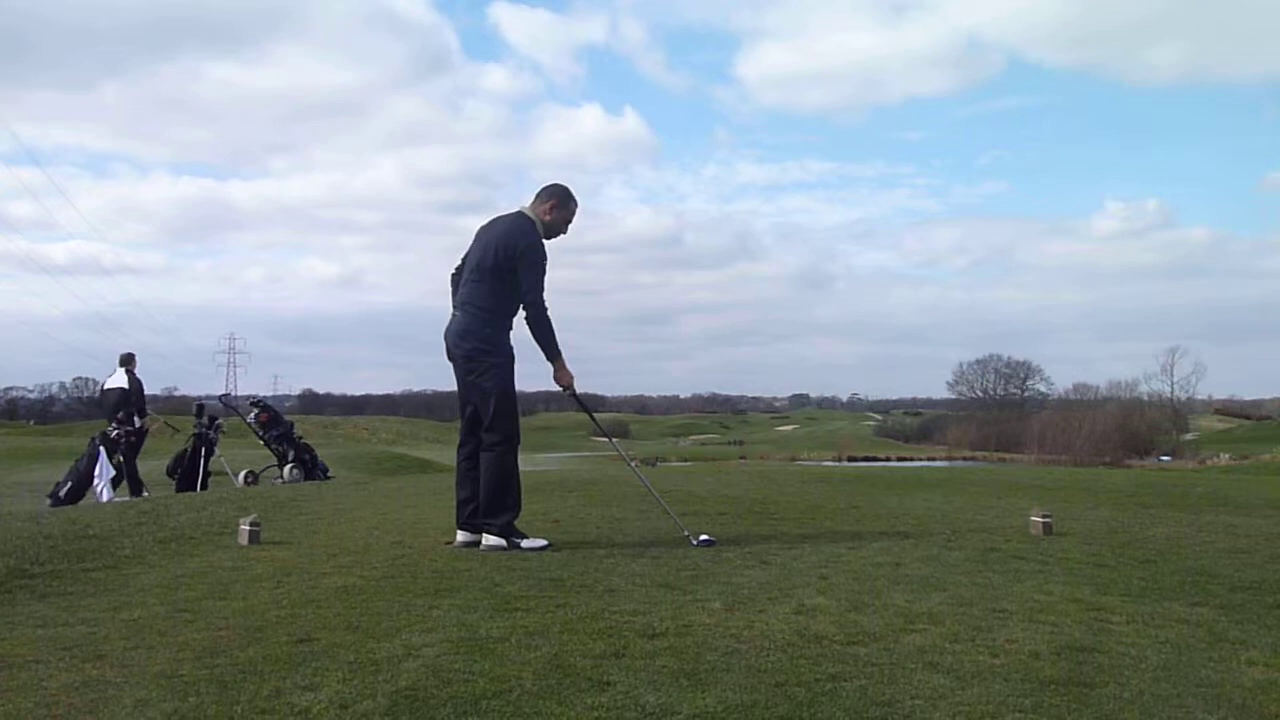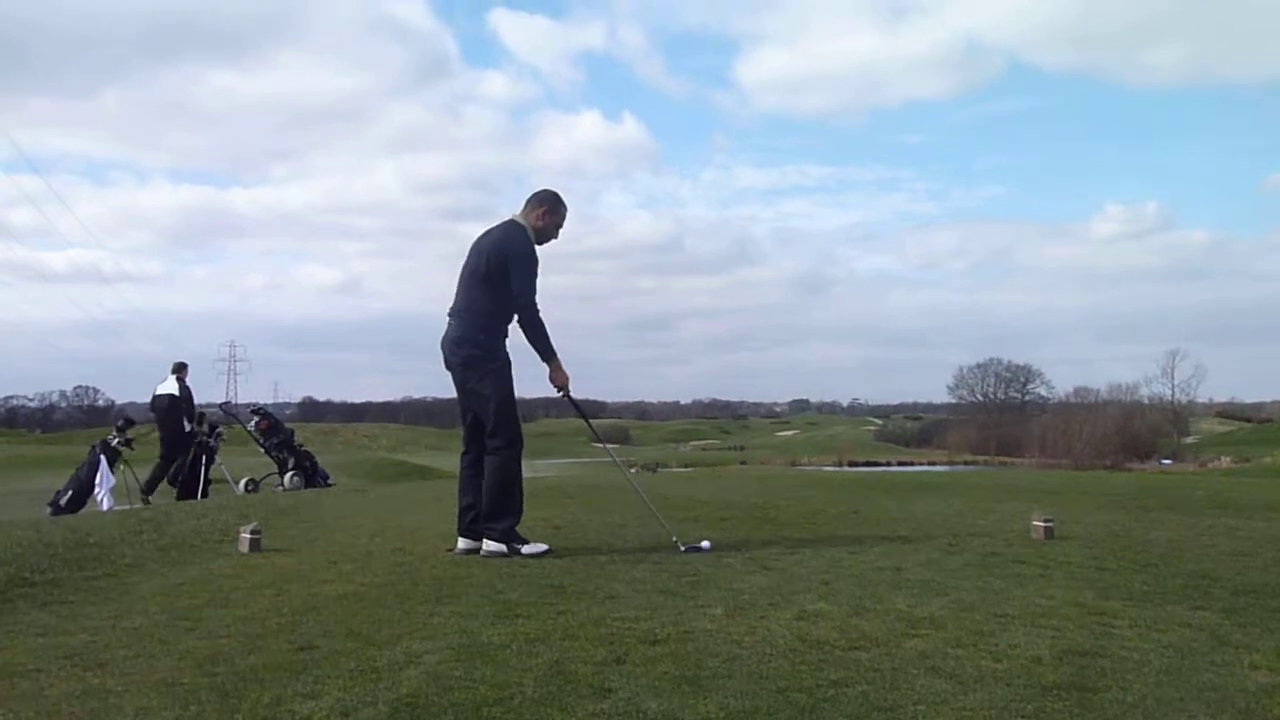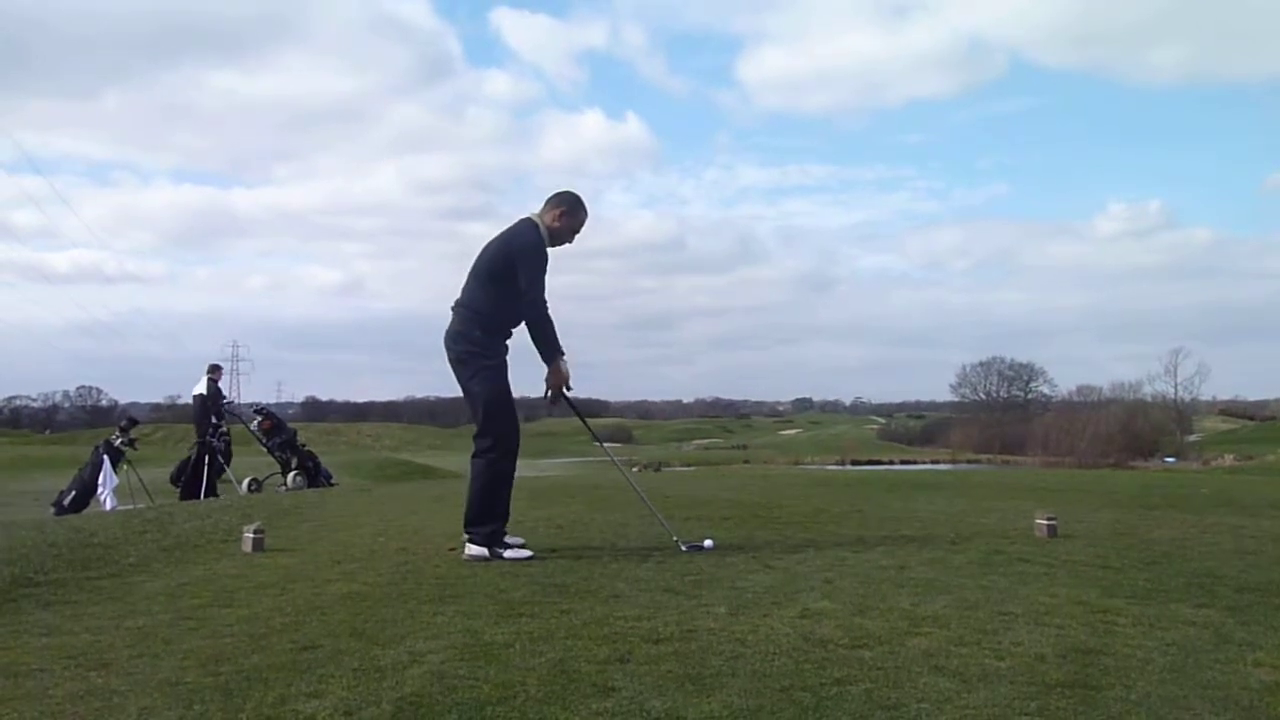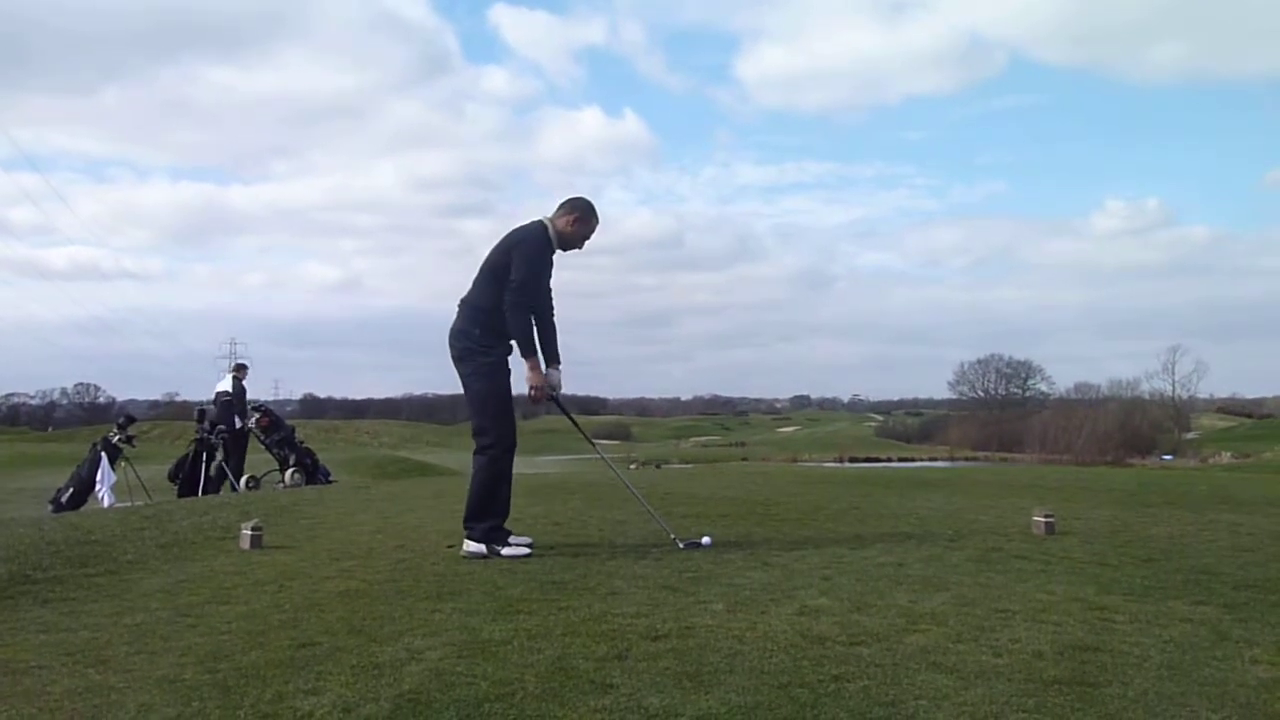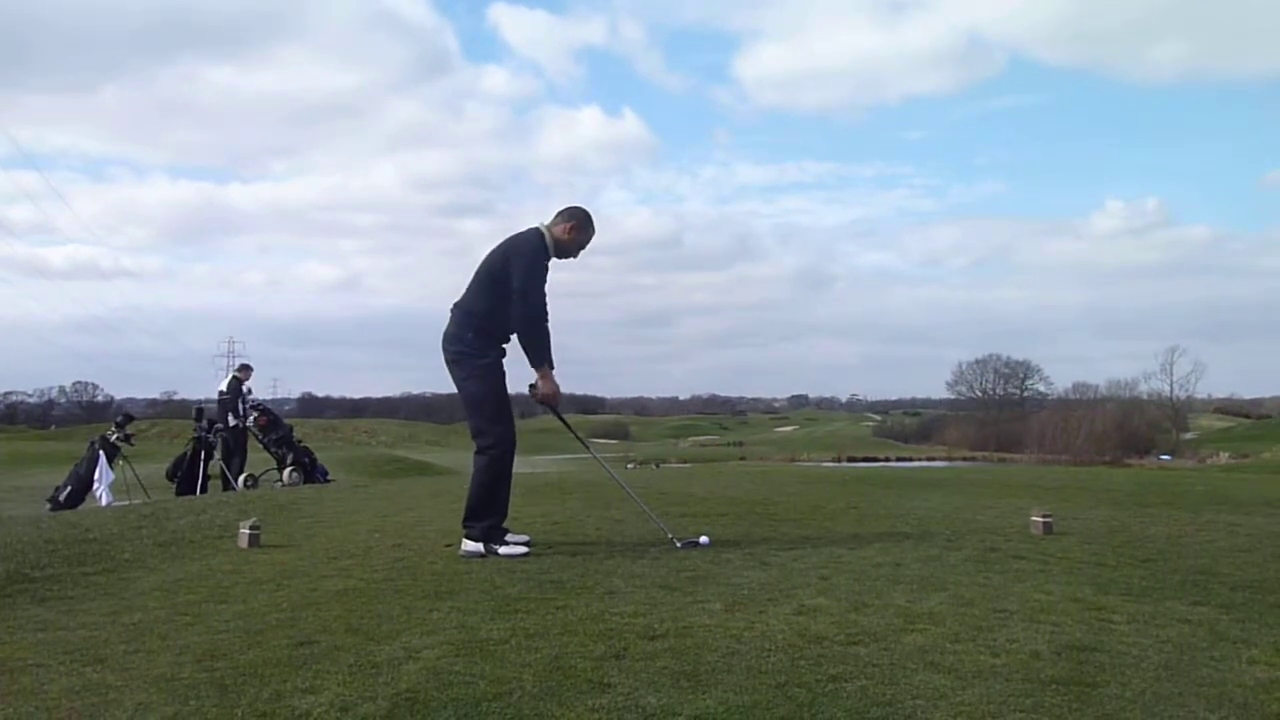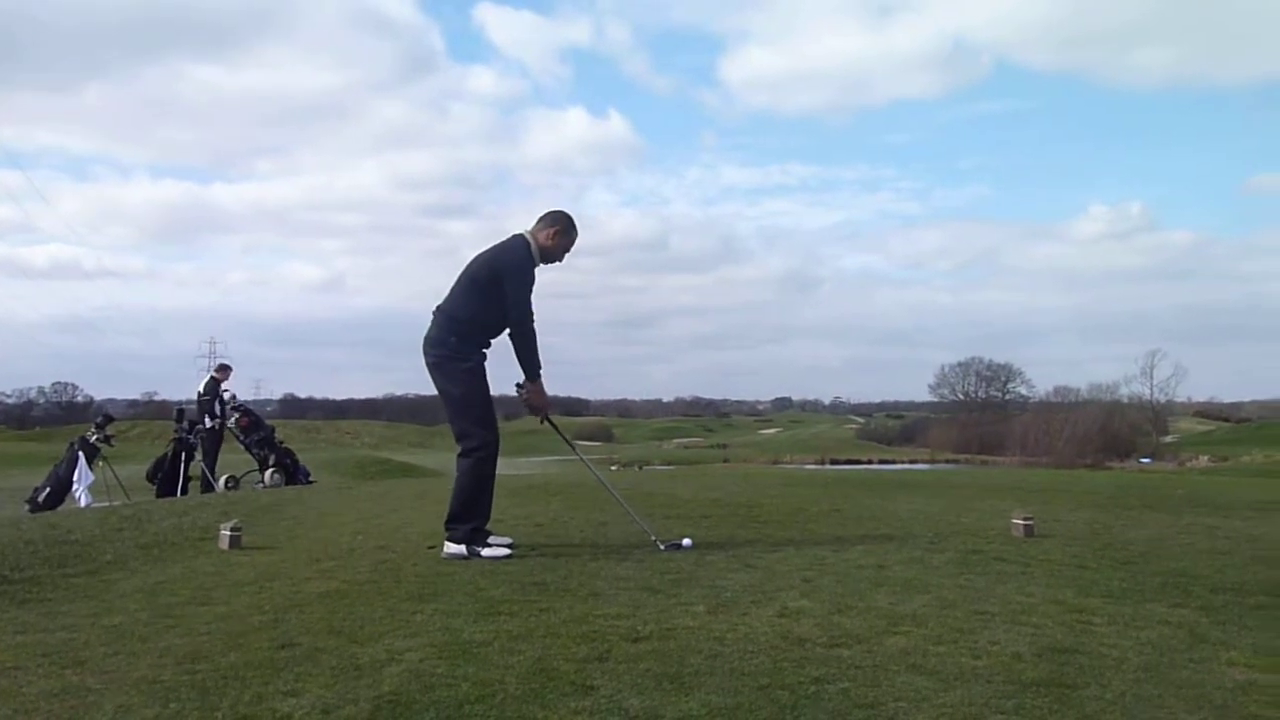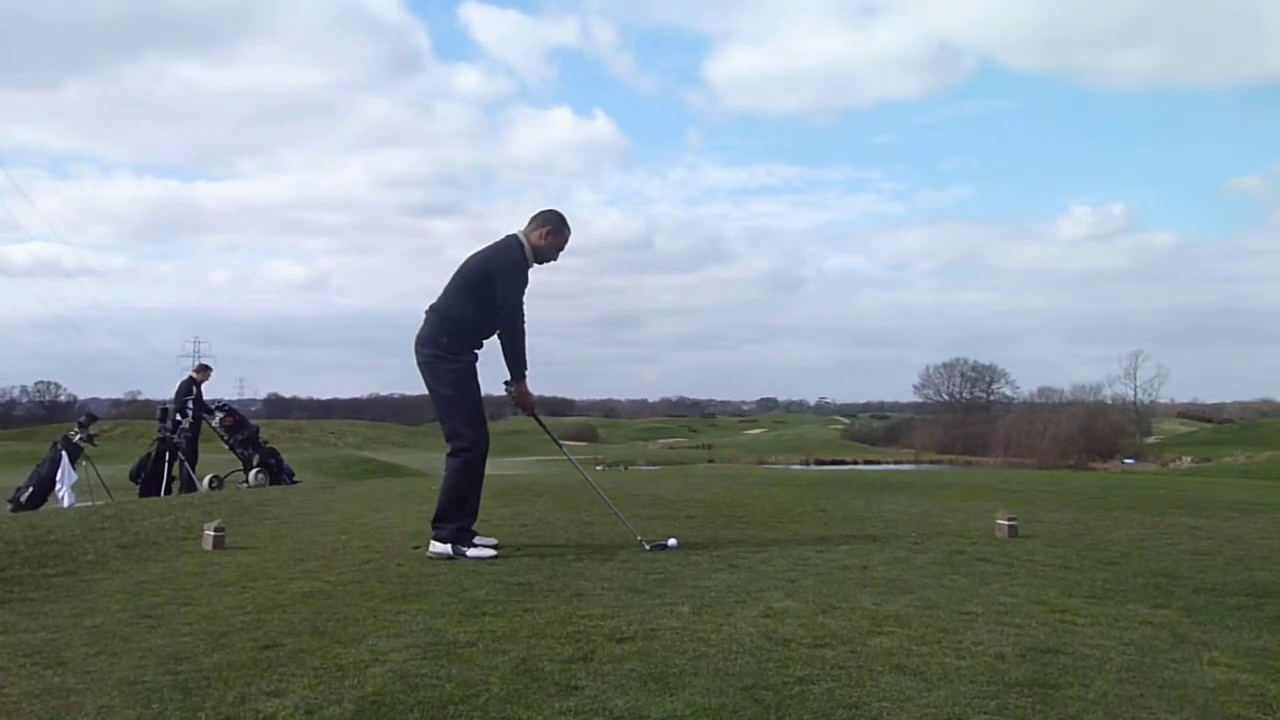
dt=0.7s
person 1, frame 1
left shoulder: (496, 226)
right shoulder: (528, 240)
left elbow: (458, 275)
right elbow: (534, 308)
right wrist: (557, 363)
left hip: (462, 337)
right hip: (485, 342)
left knee: (474, 433)
right knee: (500, 434)
left ankle: (470, 524)
right ankle: (498, 528)
person 1, frame 2
left shoulder: (494, 237)
right shoulder: (519, 246)
right elbow: (527, 310)
right wrist: (553, 363)
left hip: (462, 343)
right hip: (479, 348)
left knee: (478, 440)
right knee: (504, 438)
left ankle: (472, 532)
right ankle: (500, 532)
person 1, frame 3
left shoulder: (522, 238)
right shoulder: (529, 243)
left elbow: (534, 307)
right elbow: (532, 309)
left wrist: (557, 359)
right wrist: (553, 364)
left hip: (474, 343)
right hip: (477, 345)
left knee: (502, 437)
right knee: (496, 440)
left ankle: (484, 528)
right ankle: (482, 538)
person 1, frame 4
left shoulder: (539, 246)
right shoulder: (533, 241)
left elbow: (542, 311)
right elbow: (516, 304)
left wrist: (552, 367)
right wrist: (532, 365)
left hip: (484, 343)
right hip: (477, 343)
left knee: (503, 438)
right knee: (495, 438)
left ankle: (491, 528)
right ankle: (479, 535)
person 1, frame 5
left shoulder: (533, 253)
right shoulder: (529, 248)
left elbow: (535, 317)
right elbow: (523, 314)
left wrist: (546, 373)
right wrist: (543, 373)
left hip: (478, 347)
right hip: (471, 346)
left knee: (502, 440)
right knee: (495, 440)
left ankle: (489, 527)
right ankle: (478, 534)
person 1, frame 6
left shoulder: (513, 255)
right shoulder: (517, 258)
left elbow: (517, 322)
right elbow: (521, 324)
left wrist: (532, 381)
right wrist: (535, 382)
left hip: (455, 349)
right hip: (453, 350)
left knee: (484, 441)
right knee: (478, 442)
left ankle: (472, 530)
right ankle: (461, 537)
person 1, frame 7
left shoulder: (506, 255)
right shoulder: (511, 259)
left elbow: (508, 322)
right elbow: (510, 324)
left wrist: (517, 380)
right wrist: (519, 382)
left hip: (446, 349)
right hip: (445, 350)
left knee: (474, 441)
right knee: (468, 442)
left ankle: (458, 529)
right ankle: (446, 536)
